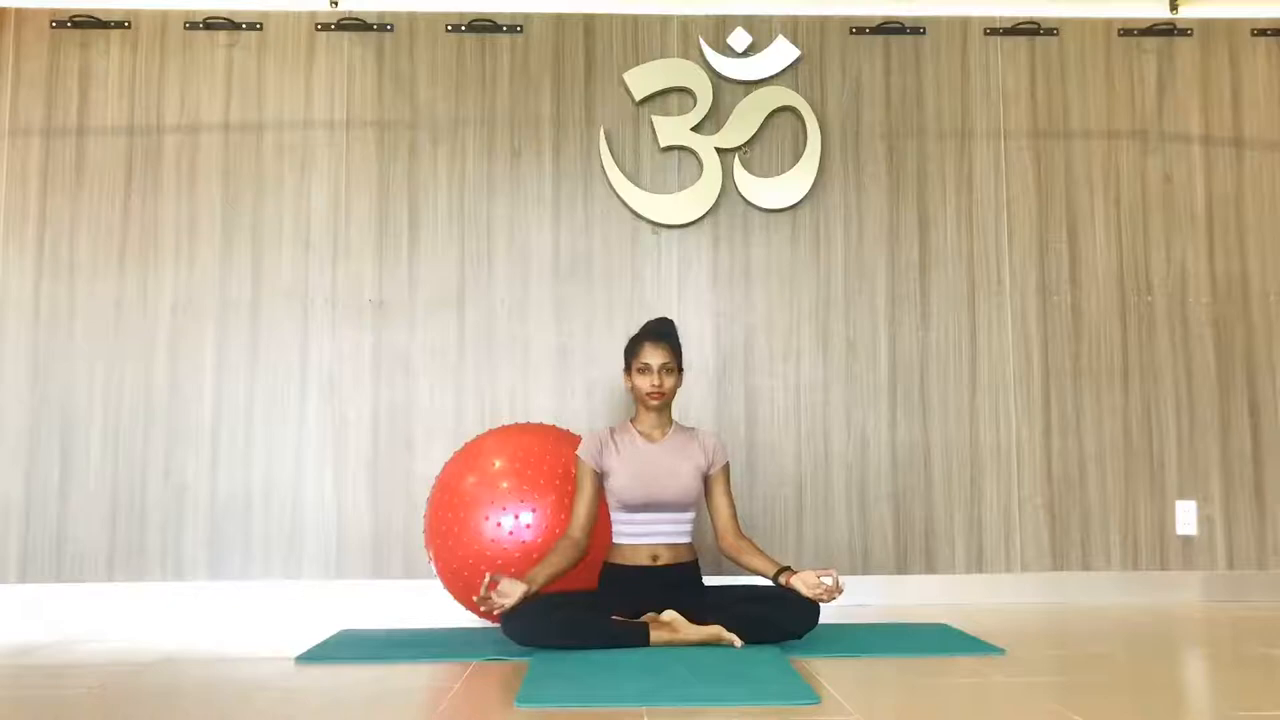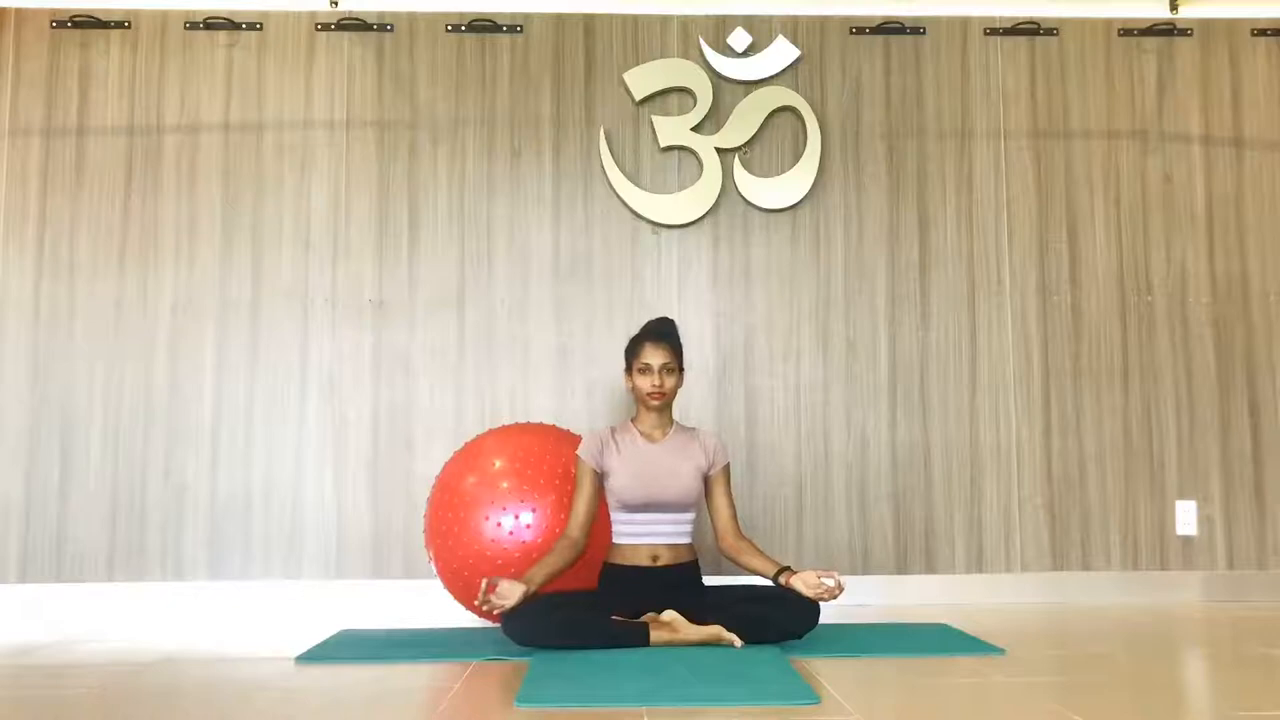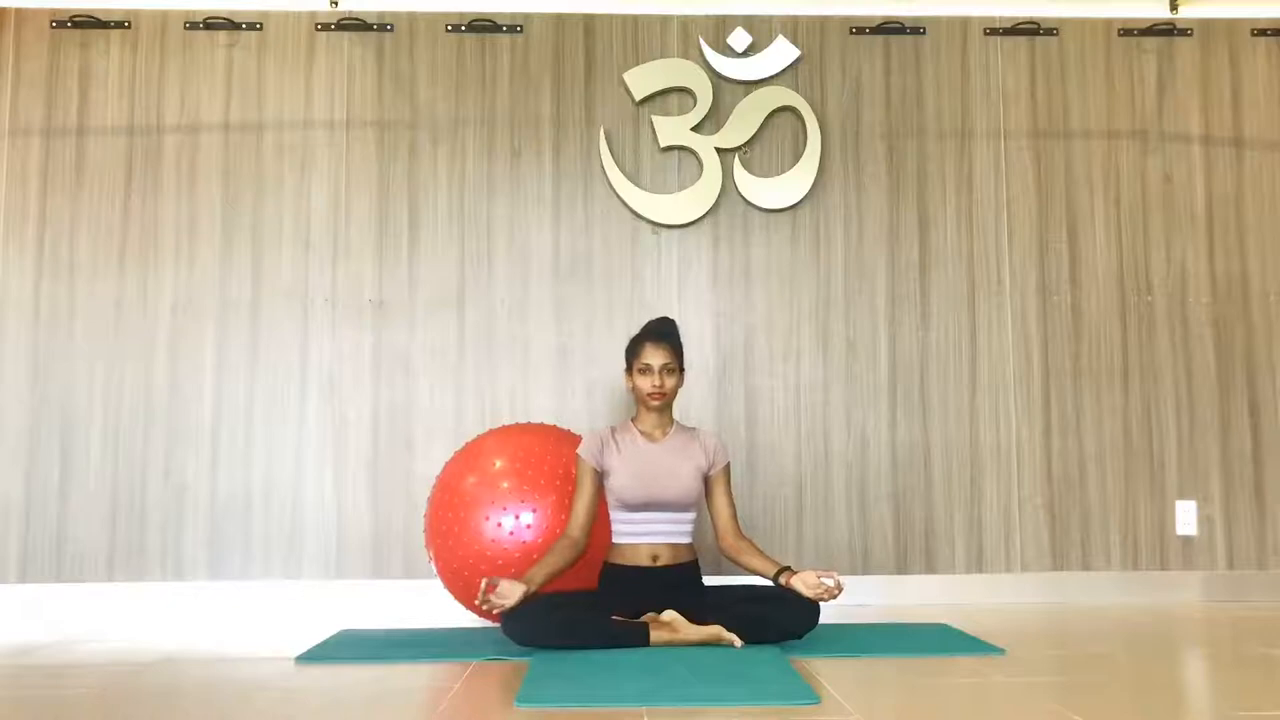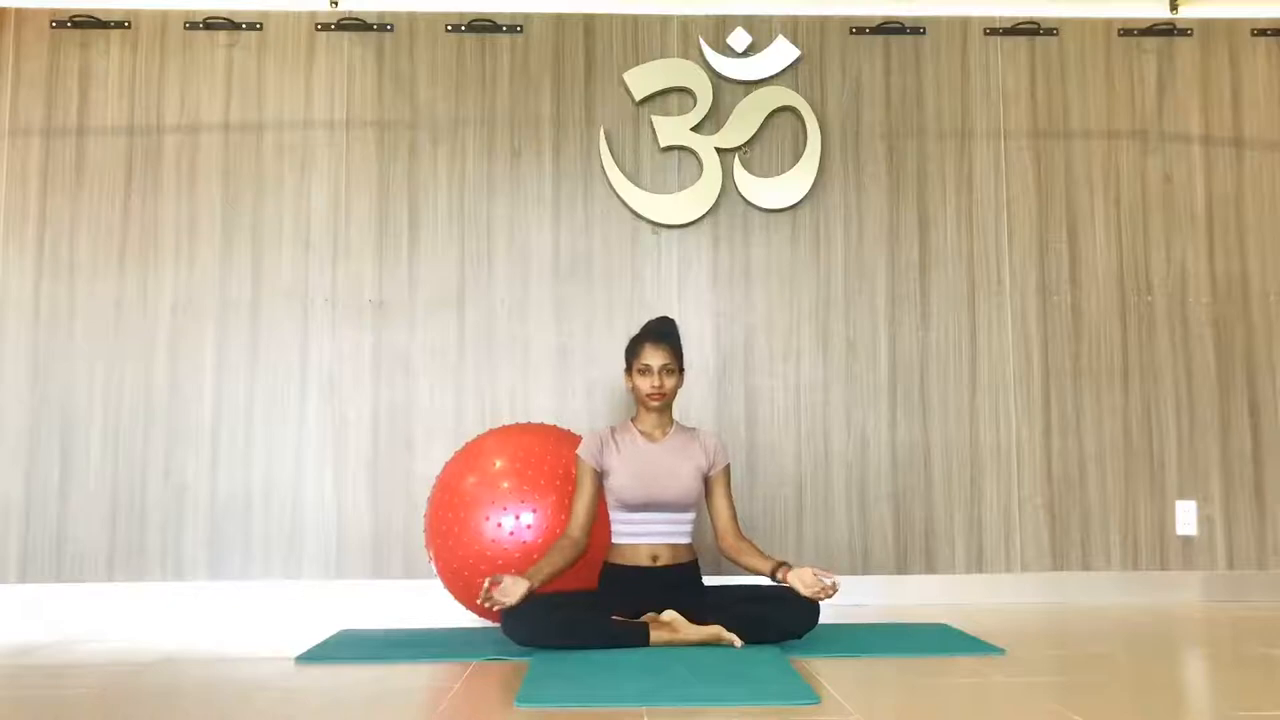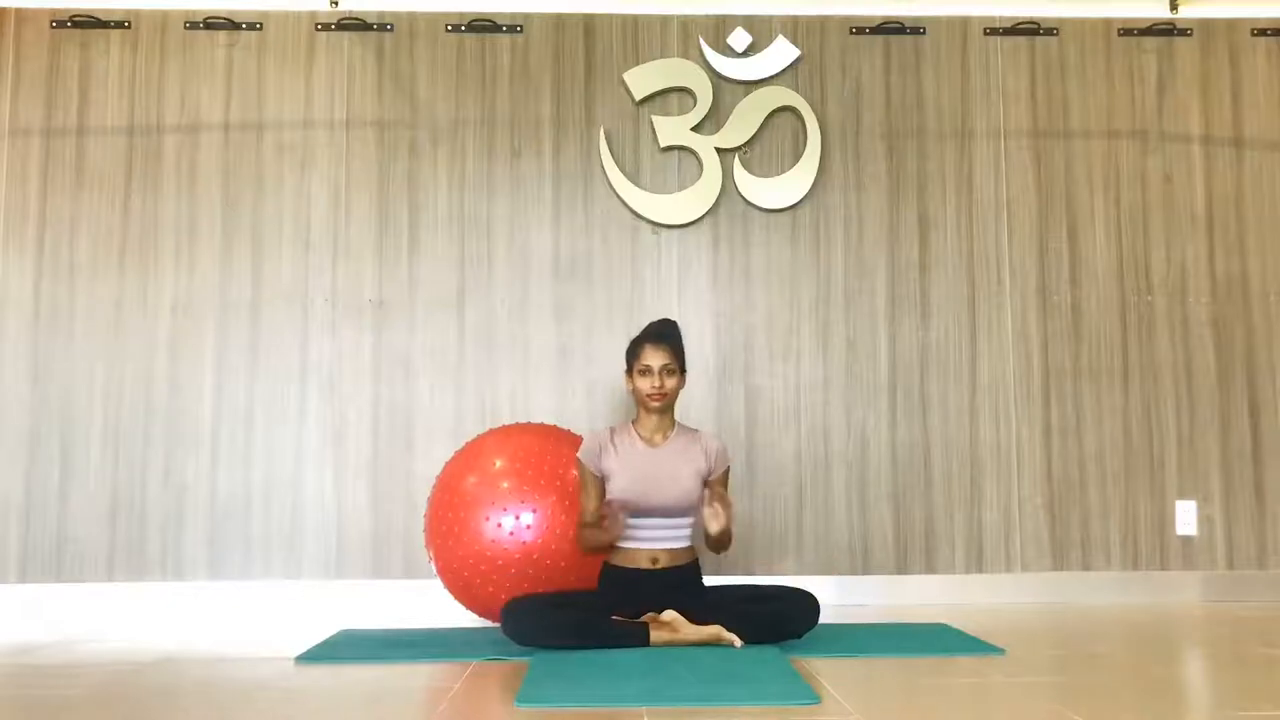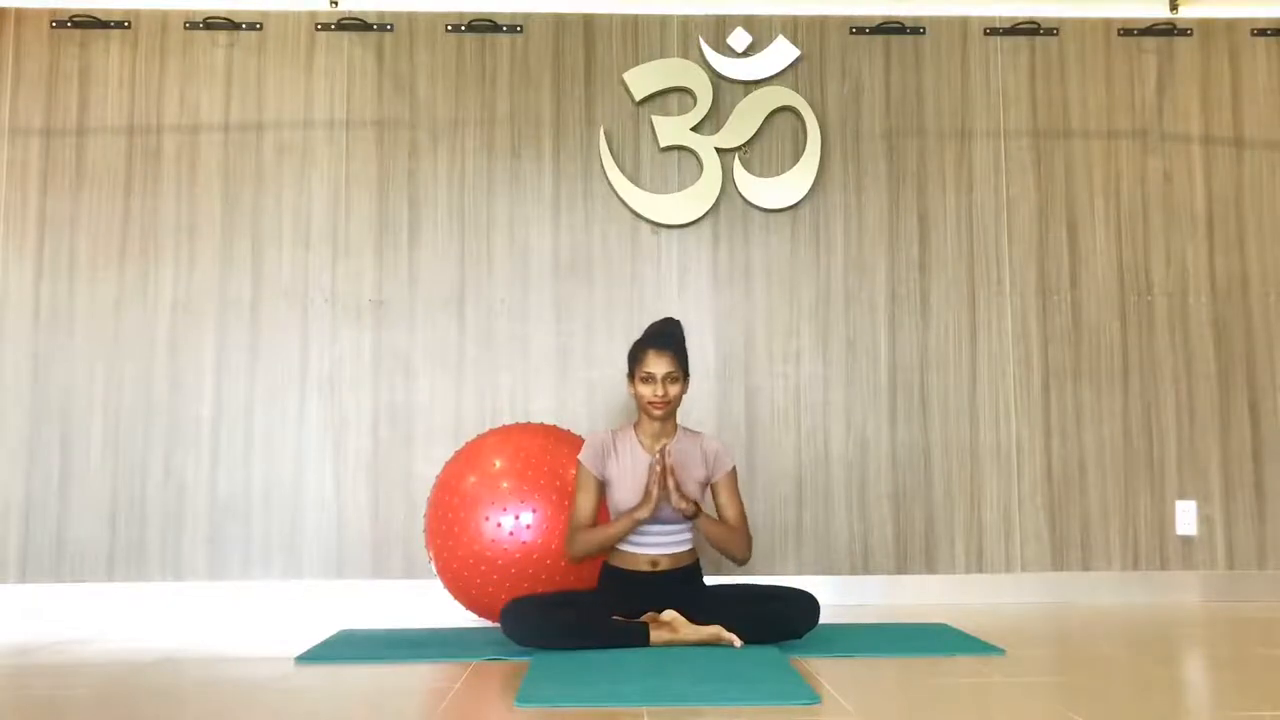
dt=0.3s
person 1, frame 1
left shoulder: (705, 446)
right shoulder: (599, 444)
left elbow: (730, 536)
right elbow: (576, 537)
left wrist: (788, 576)
right wrist: (527, 584)
left hip: (687, 588)
right hip: (618, 588)
left knee: (799, 608)
right knee: (521, 618)
right ankle: (679, 632)
person 1, frame 2
left shoulder: (705, 446)
right shoulder: (600, 445)
left elbow: (729, 537)
right elbow: (574, 537)
left wrist: (787, 576)
right wrist: (525, 585)
left hip: (686, 588)
right hip: (619, 588)
left knee: (800, 609)
right knee: (520, 619)
right ankle: (680, 633)
person 1, frame 3
left shoulder: (706, 446)
right shoulder: (600, 444)
left elbow: (730, 537)
right elbow: (574, 536)
left wrist: (787, 576)
right wrist: (526, 584)
left hip: (687, 588)
right hip: (618, 588)
left knee: (799, 609)
right knee: (521, 619)
left ankle: (631, 630)
right ankle: (677, 632)
person 1, frame 4
left shoulder: (706, 446)
right shoulder: (599, 444)
left elbow: (730, 536)
right elbow: (573, 536)
left wrist: (782, 572)
right wrist: (528, 580)
left hip: (686, 588)
right hip: (618, 588)
left knee: (801, 607)
right knee: (519, 618)
right ankle: (680, 633)
person 1, frame 5
left shoulder: (708, 448)
right shoulder: (600, 445)
left elbow: (718, 544)
right elbow: (587, 533)
left wrist: (717, 531)
right wrist: (608, 531)
left hip: (687, 588)
right hip: (619, 588)
left knee: (802, 608)
right knee: (518, 617)
left ankle: (637, 627)
right ankle: (681, 632)
person 1, frame 6
left shoulder: (709, 450)
right shoulder: (601, 447)
left elbow: (741, 550)
right elbow: (576, 546)
left wrist: (688, 506)
right wrist: (641, 510)
left hip: (687, 589)
right hip: (619, 589)
left knee: (802, 608)
right knee: (518, 618)
left ankle: (640, 627)
right ankle: (671, 633)
